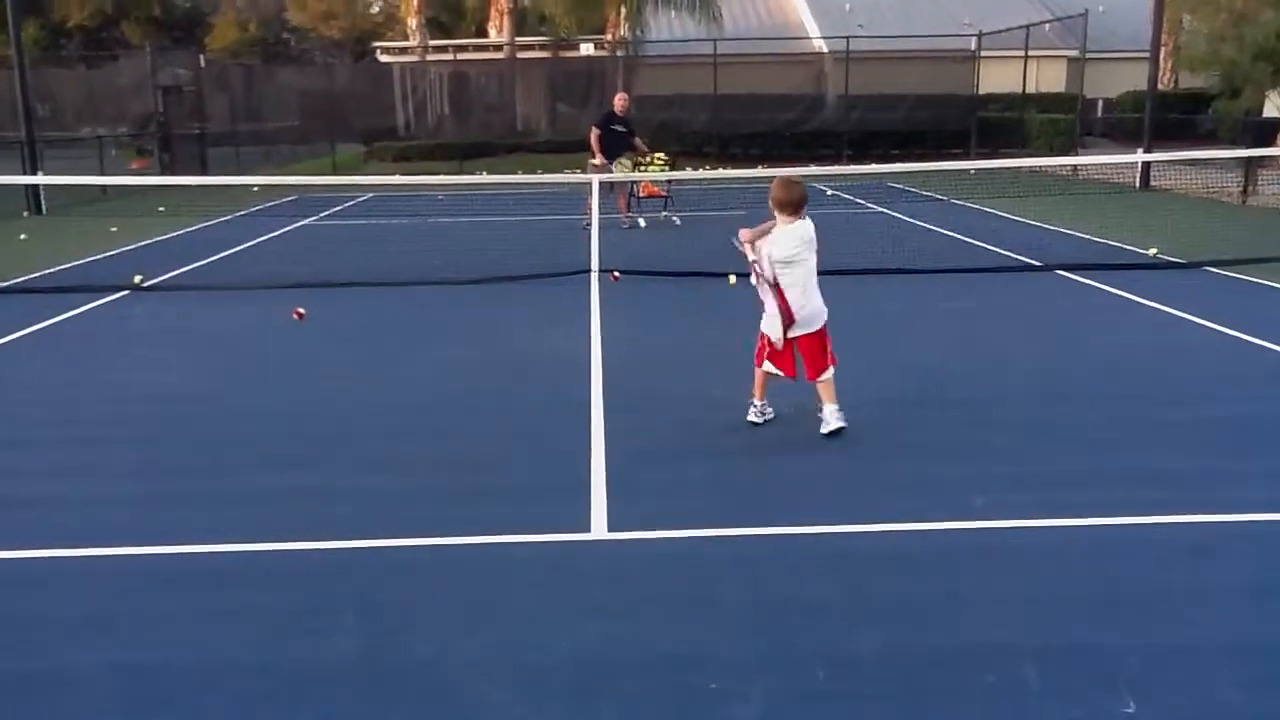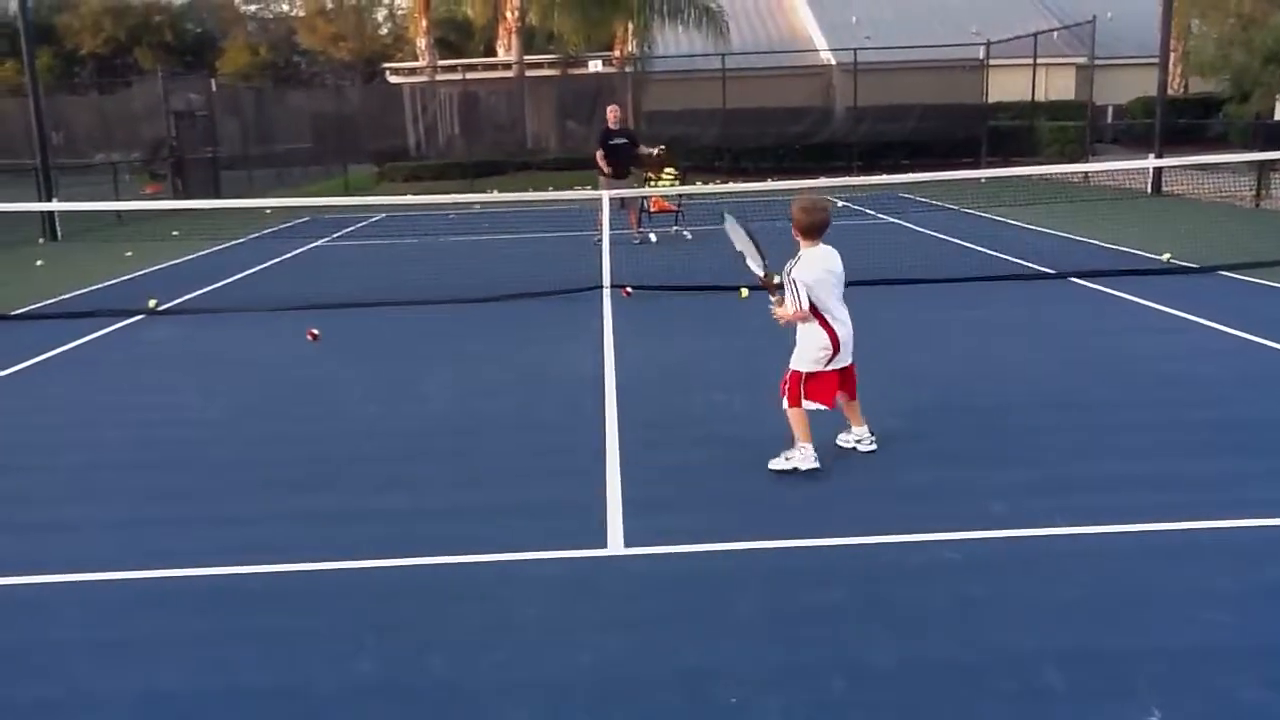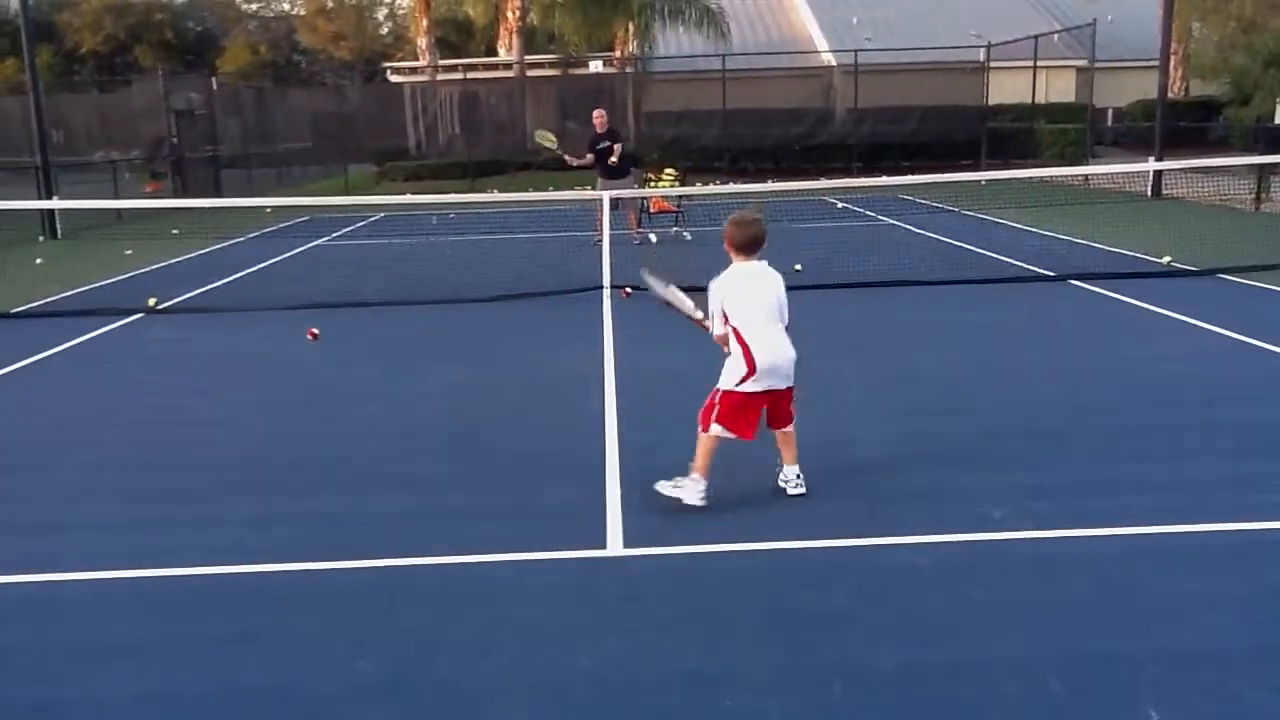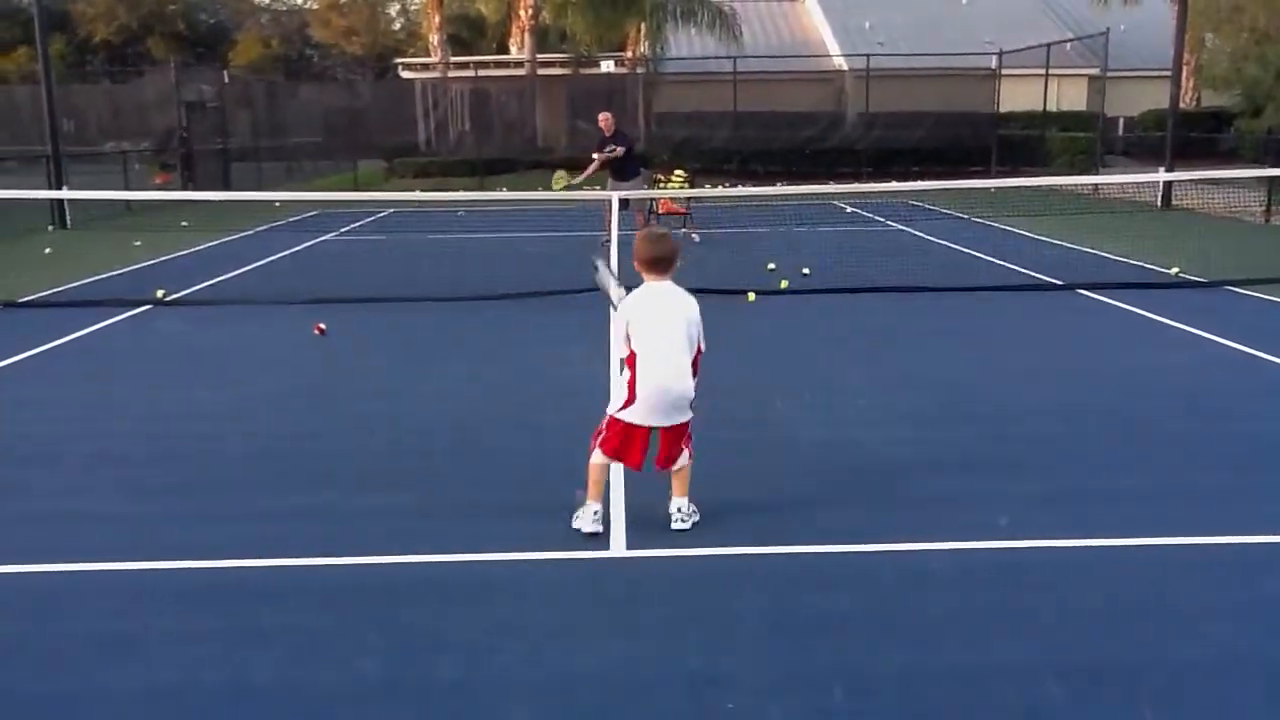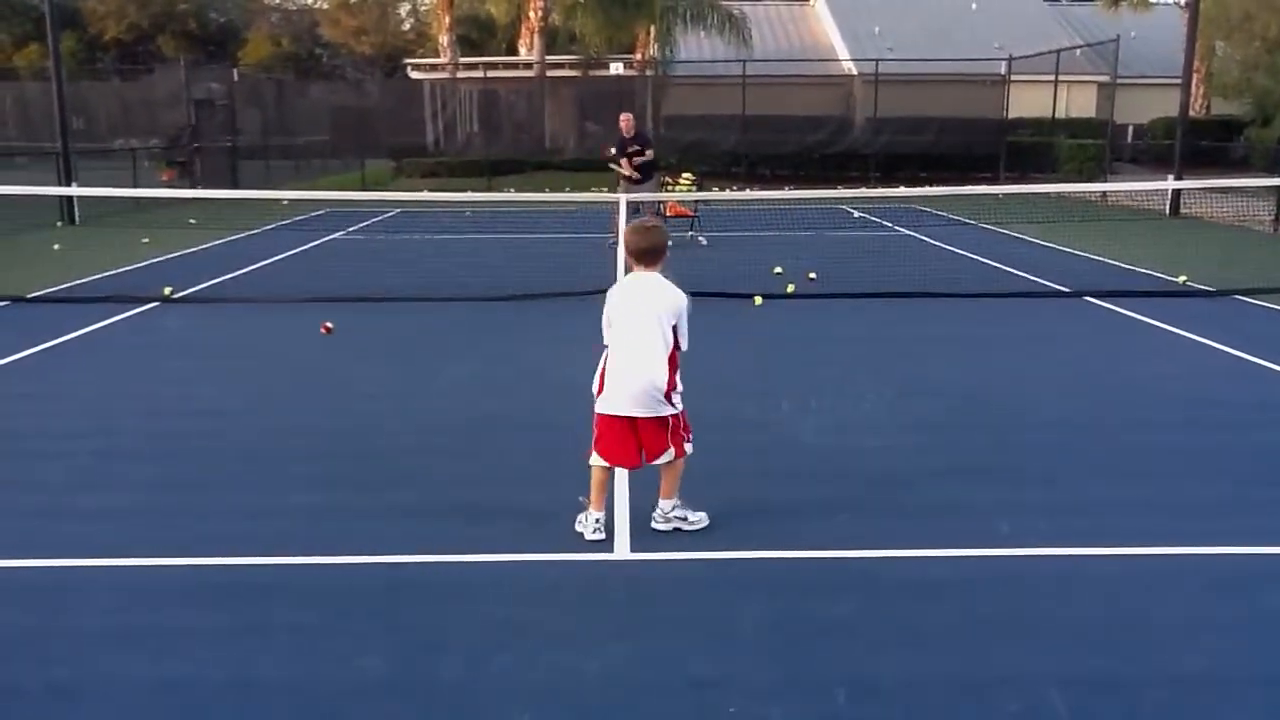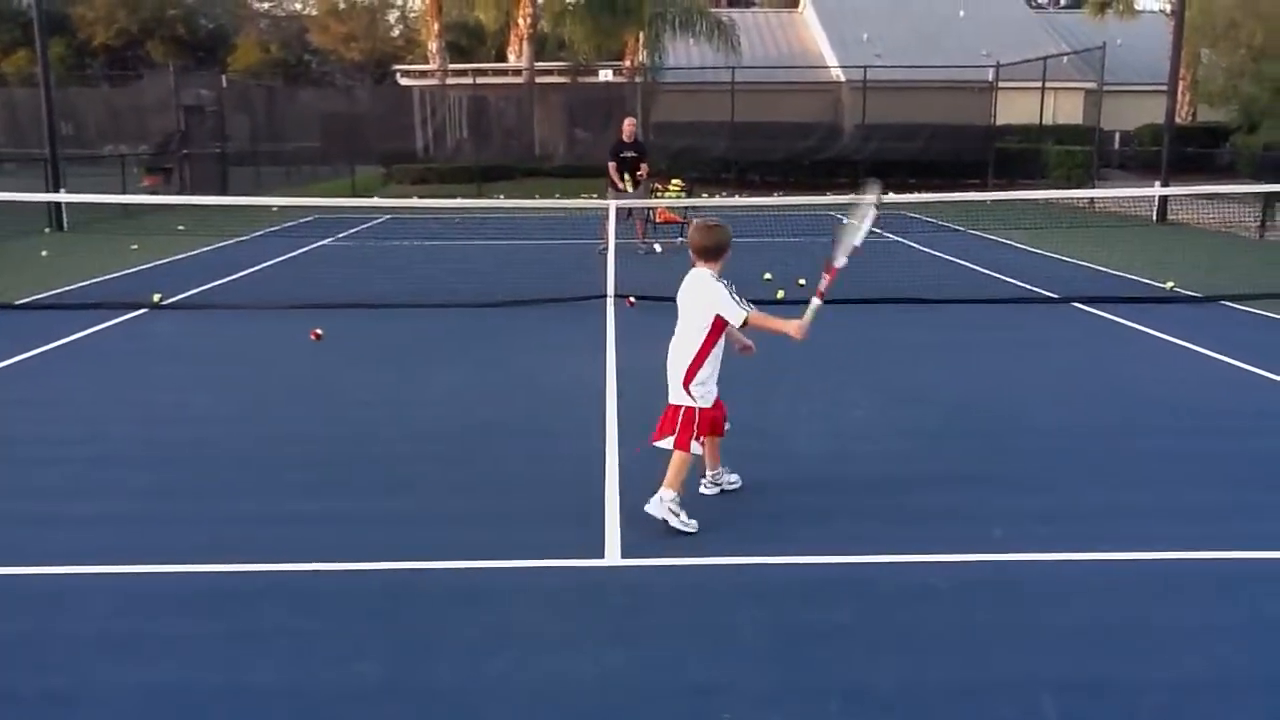
dt=0.5s
person 1, frame 1
left shoulder: (768, 246)
right shoulder: (808, 227)
left elbow: (767, 282)
left wrist: (754, 243)
right wrist: (757, 233)
left hip: (780, 316)
right hip: (811, 312)
left knee: (766, 359)
right knee: (821, 365)
left ankle: (759, 406)
right ankle: (832, 413)
person 1, frame 2
left shoulder: (796, 269)
right shoulder: (833, 255)
left elbow: (800, 314)
left wrist: (782, 313)
right wrist: (790, 308)
left hip: (817, 343)
right hip: (841, 336)
left knee: (792, 393)
right knee: (844, 388)
left ankle: (803, 452)
right ankle: (862, 434)
person 1, frame 3
left shoulder: (721, 284)
right shoulder: (775, 278)
left elbow: (721, 337)
right elbow: (781, 322)
left hip: (748, 364)
right hip: (783, 359)
left knee: (711, 421)
right knee: (782, 420)
left ankle: (695, 484)
right ankle: (792, 475)
person 1, frame 4
left shoulder: (630, 303)
right shoulder: (689, 303)
left elbow: (625, 355)
right elbow: (695, 353)
left hip: (639, 392)
right hip: (677, 393)
left knee: (604, 446)
right knee: (679, 450)
left ankle: (592, 511)
right ankle: (681, 508)
person 1, frame 5
left shoulder: (616, 293)
right shoulder: (676, 297)
right elbow: (679, 347)
left hip: (614, 386)
right hip: (657, 387)
left knee: (604, 452)
right knee: (676, 447)
left ankle: (594, 518)
right ankle: (667, 510)
person 1, frame 6
left shoulder: (694, 280)
right shoulder: (712, 286)
right elbow: (747, 316)
left wrist: (737, 340)
right wrist: (786, 326)
left hip: (693, 368)
right hip: (694, 374)
left knee: (714, 423)
right knee: (690, 437)
left ankle: (713, 475)
right ankle: (666, 499)
